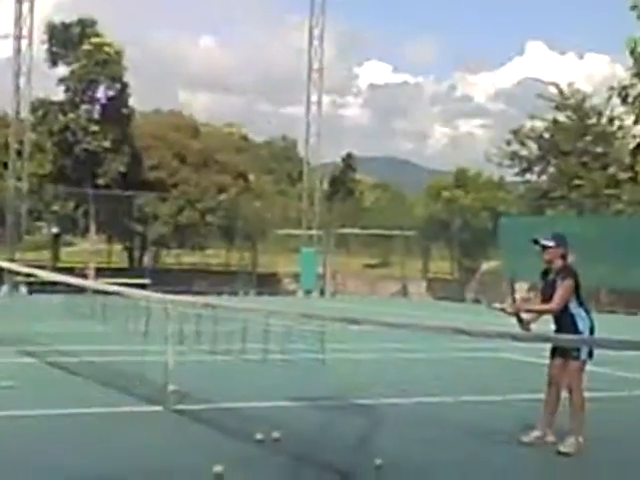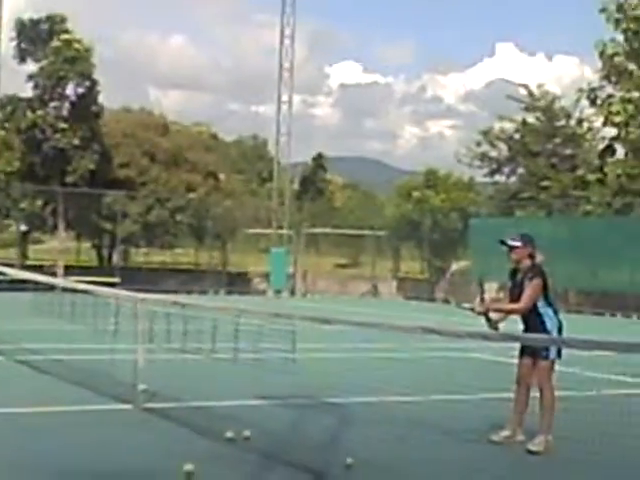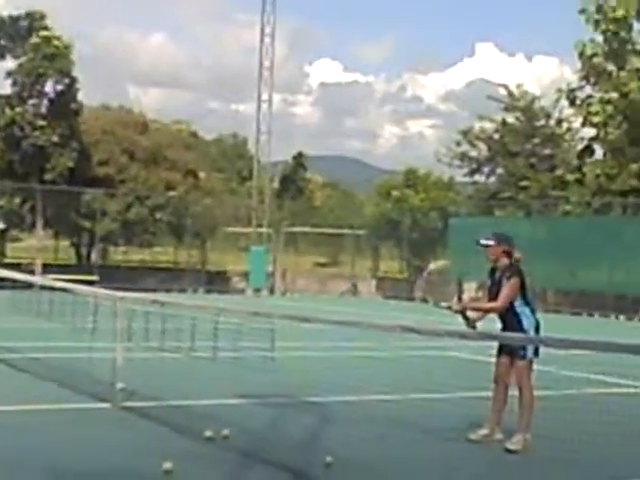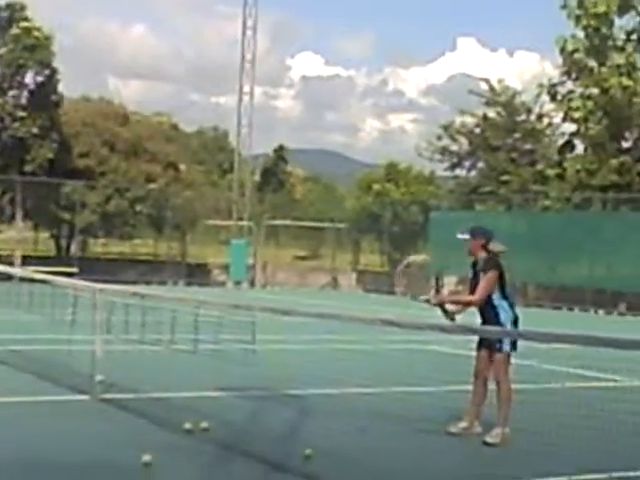
dt=0.1s
person 1, frame 1
left shoulder: (567, 274)
right shoulder: (546, 274)
left elbow: (555, 306)
right elbow: (544, 304)
left wrist: (524, 307)
right wrist: (529, 320)
left hip: (579, 330)
right hip: (562, 331)
left knee: (573, 384)
right knee: (553, 381)
left ankle: (576, 437)
right ankle: (545, 430)
person 1, frame 2
left shoulder: (535, 274)
right shoulder: (514, 274)
left elbow: (523, 306)
right elbow: (512, 304)
left wrist: (492, 306)
right wrist: (497, 318)
left hip: (547, 330)
right hip: (530, 331)
left knee: (543, 383)
right knee: (522, 381)
left ankle: (545, 435)
right ankle: (514, 430)
person 1, frame 3
left shoulder: (513, 273)
right shoulder: (494, 273)
left elbow: (500, 305)
right elbow: (492, 303)
left wrist: (470, 305)
right wrist: (474, 317)
left hip: (525, 329)
right hip: (509, 330)
left knee: (522, 382)
right knee: (500, 380)
left ankle: (523, 434)
right ankle: (492, 428)
person 1, frame 4
left shoulder: (492, 266)
right shoulder: (476, 266)
left elbow: (478, 298)
right elbow: (472, 296)
left wrist: (448, 298)
right wrist: (454, 310)
left hip: (503, 323)
right hip: (488, 324)
left knee: (500, 376)
right knee: (480, 374)
left ankle: (502, 428)
right ankle: (471, 421)
